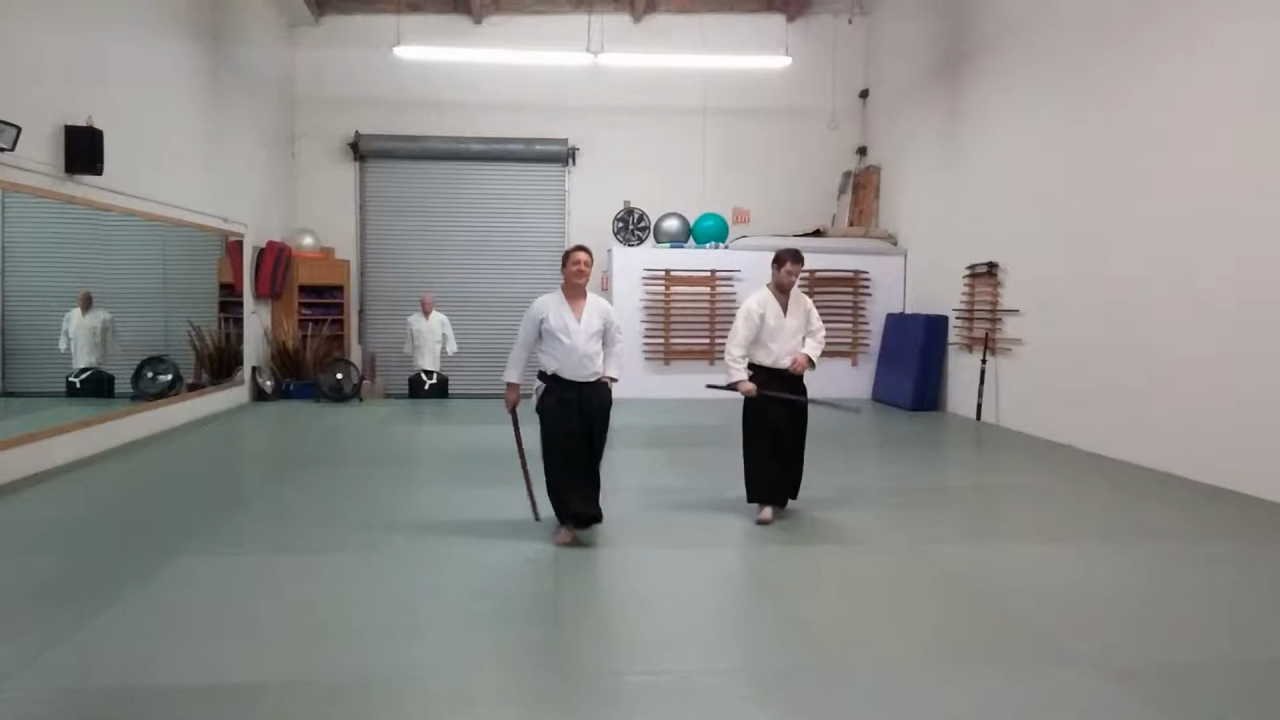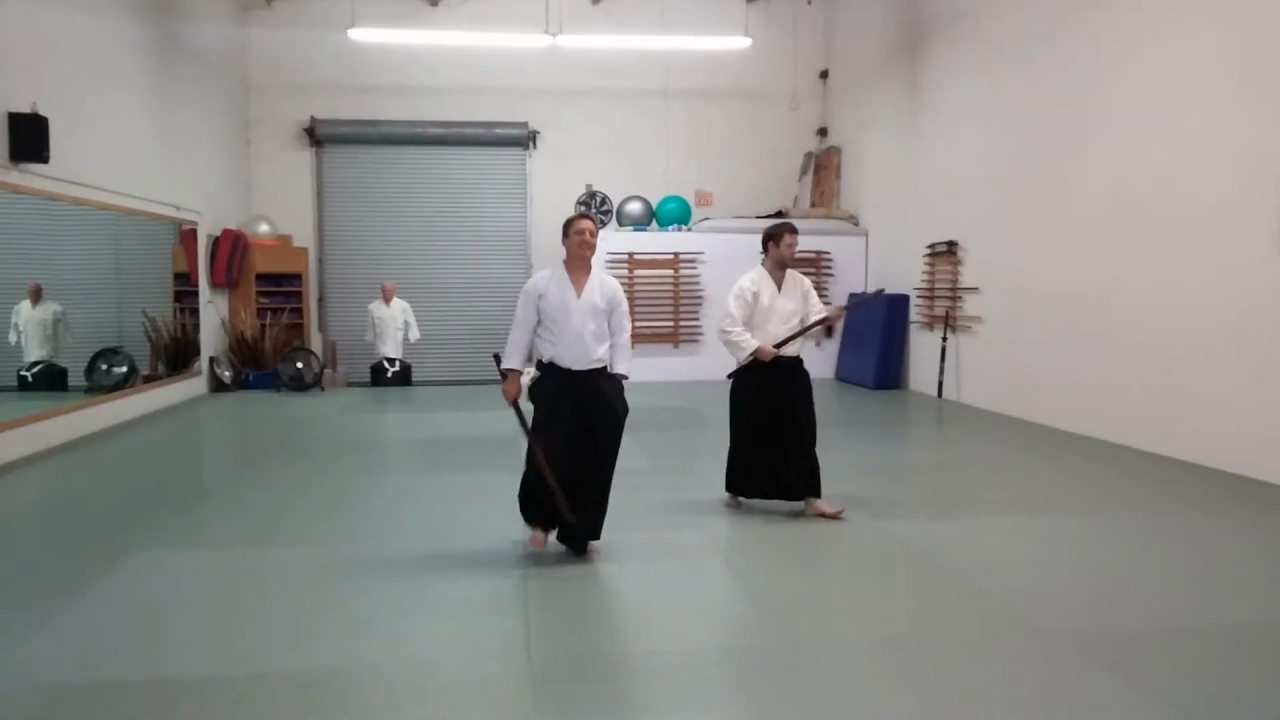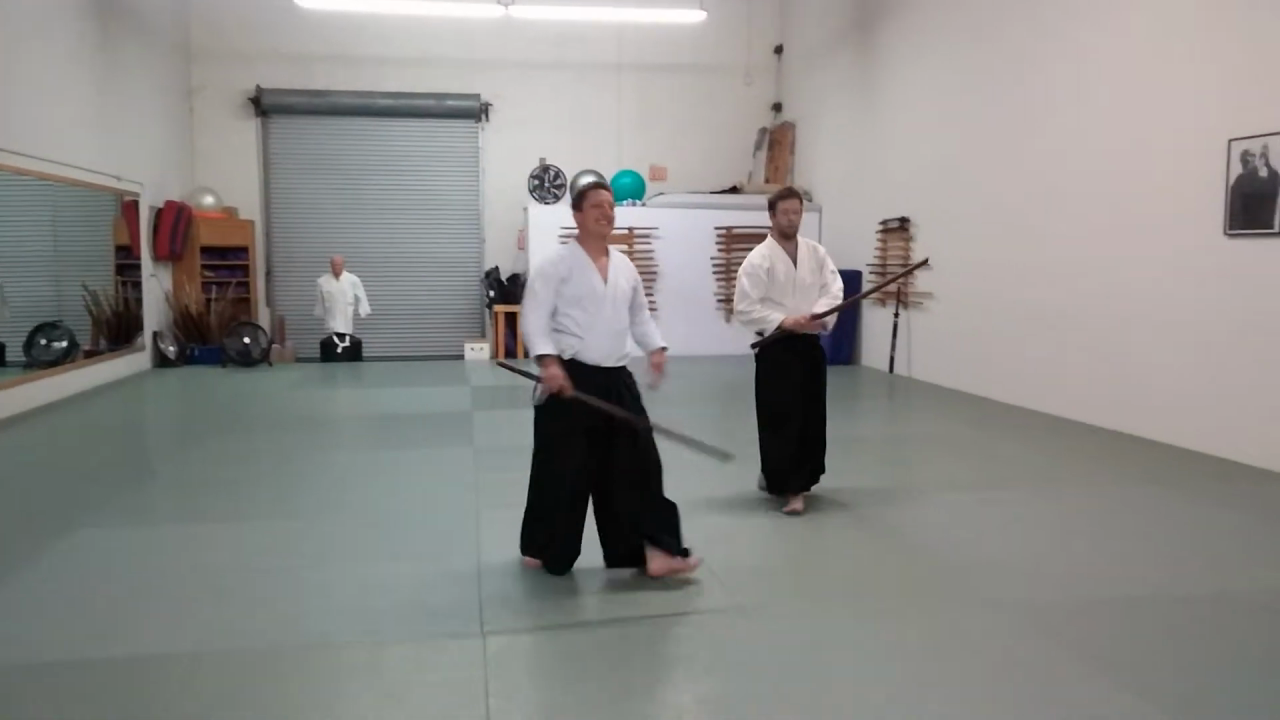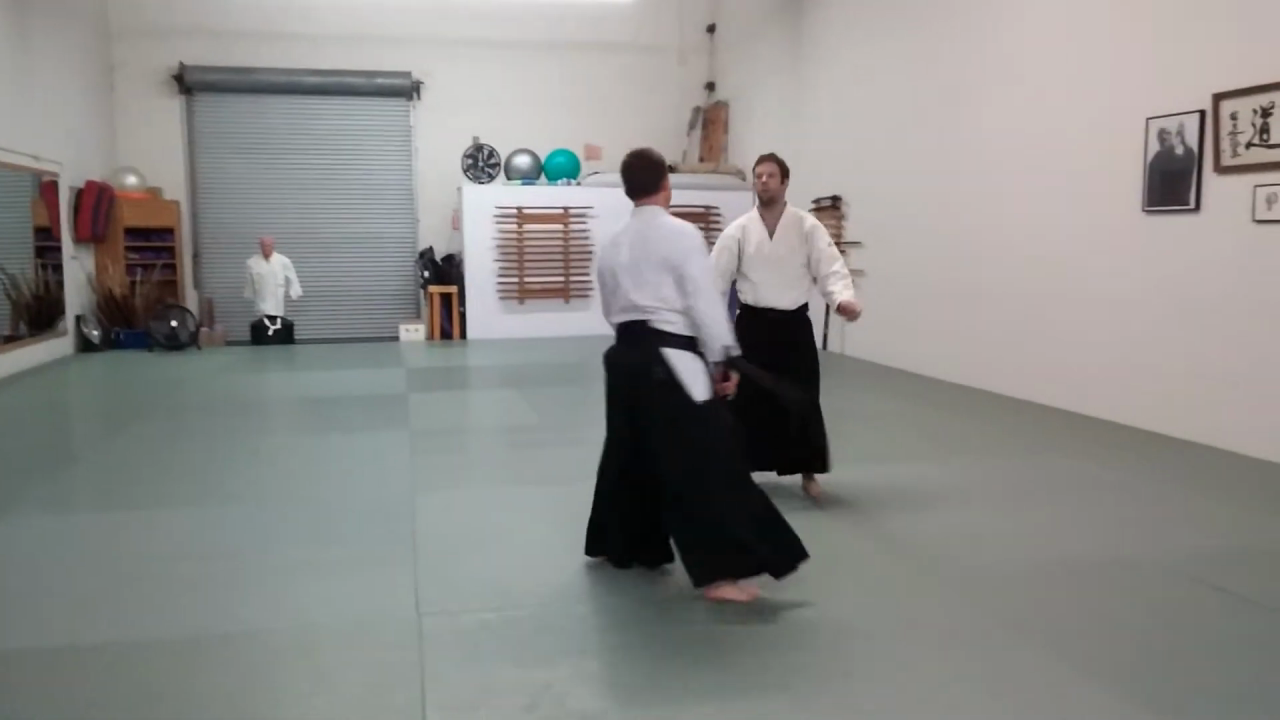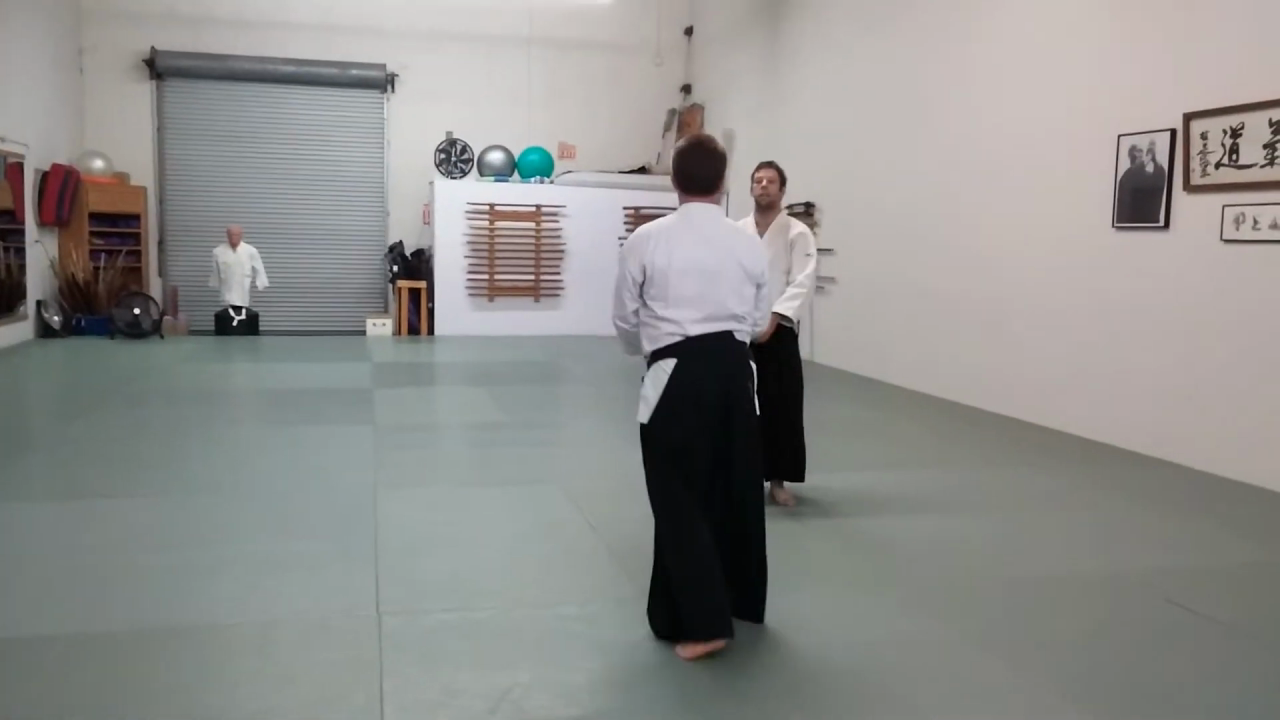
dt=0.7s
person 1, frame 1
left shoulder: (602, 308)
right shoulder: (542, 306)
left elbow: (614, 343)
right elbow: (523, 346)
left wrist: (608, 376)
right wrist: (513, 385)
left hip: (593, 391)
right hip: (557, 390)
left knee: (589, 455)
right knee: (562, 455)
left ankle: (579, 511)
right ankle: (572, 519)
person 1, frame 2
left shoulder: (610, 287)
right shoulder: (541, 283)
left elbow: (621, 335)
right elbow: (522, 329)
left wrist: (617, 378)
right wrist: (512, 374)
left hip: (597, 384)
right hip: (555, 382)
left knee: (595, 462)
right knee: (551, 457)
left ankle: (579, 533)
right ankle: (541, 519)
person 1, frame 3
left shoulder: (624, 266)
right shoulder: (555, 265)
left elbow: (639, 315)
right elbow: (534, 318)
left wrist: (656, 349)
right wrist: (548, 362)
left hip: (615, 380)
right hip: (572, 382)
left knee: (636, 464)
right knee: (560, 471)
left ankle: (656, 551)
right ankle: (541, 548)
person 1, frame 4
left shoulder: (612, 245)
right shoulder: (681, 235)
right elbow: (706, 305)
right wrist: (723, 361)
left hip: (625, 359)
right hip: (669, 362)
left knee: (631, 455)
right knee: (706, 464)
left ankle: (615, 545)
right ankle: (723, 572)
person 1, frame 5
left shoulder: (647, 239)
right shoulder: (748, 243)
left elbow: (625, 319)
right elbow: (758, 320)
left hip: (676, 377)
right hip: (733, 373)
left knee: (680, 501)
right knee: (732, 491)
left ankle: (703, 623)
right ankle: (733, 599)
person 2, frame 1
left shoulder: (804, 302)
right shoulder: (755, 304)
left elbow: (817, 334)
right elbow: (736, 346)
left wrist: (807, 355)
right wrist: (740, 379)
left hip: (793, 382)
right hip: (763, 381)
left knee: (790, 442)
right knee: (763, 441)
left ankle: (777, 494)
right ankle: (766, 503)
person 2, frame 2
left shoulder: (802, 284)
right shoulder: (749, 284)
left elbow: (812, 319)
right elbow: (731, 328)
left wrist: (827, 319)
right wrist: (755, 348)
left hip: (792, 370)
right hip: (756, 372)
left knee: (801, 434)
right knee: (749, 434)
left ankle: (810, 498)
right ankle: (735, 490)
person 2, frame 3
left shoulder: (816, 253)
right shoulder: (759, 259)
left elbow: (831, 289)
right elbow: (744, 308)
left wrist: (821, 317)
right wrist: (782, 321)
left hip: (811, 347)
right hip: (777, 349)
left knee: (811, 418)
right knee: (782, 418)
left ankle: (778, 478)
right ankle: (793, 490)
person 2, frame 4
left shoulder: (807, 226)
right shoulder: (739, 229)
left elbow: (831, 268)
right elbow: (717, 276)
left wrist: (844, 299)
left hip: (794, 325)
right hip: (753, 324)
left knee: (801, 400)
right knee: (747, 399)
left ankle: (808, 472)
person 2, frame 5
left shoulder: (798, 233)
left elbow: (801, 284)
left wrist: (773, 318)
left hip: (778, 333)
left knee: (781, 408)
left ankle: (777, 480)
